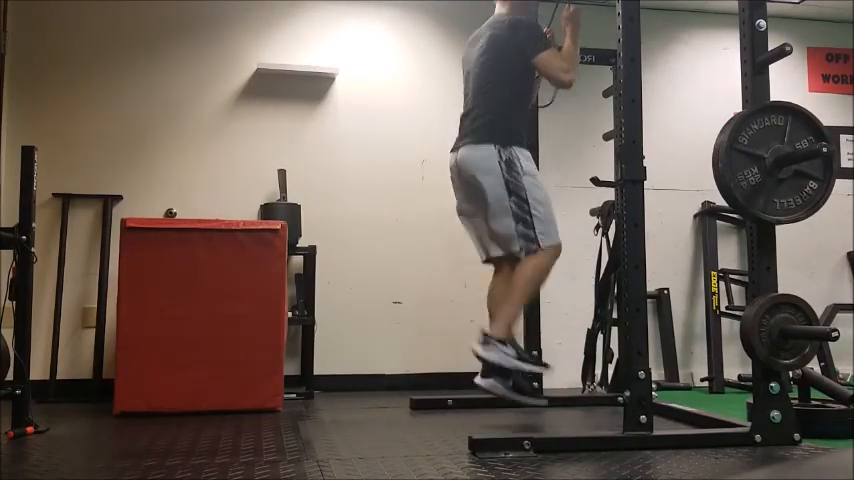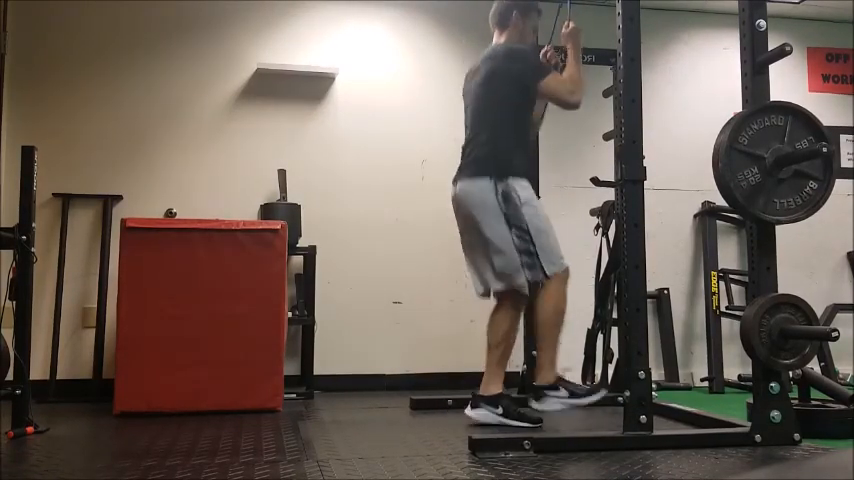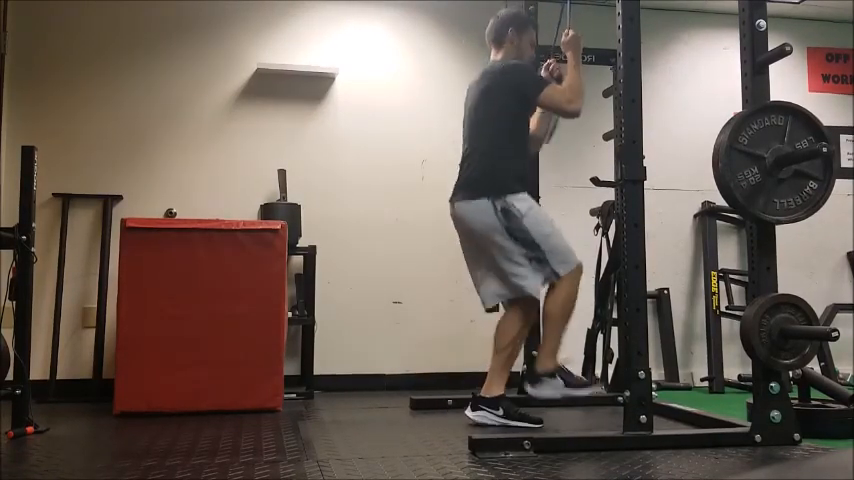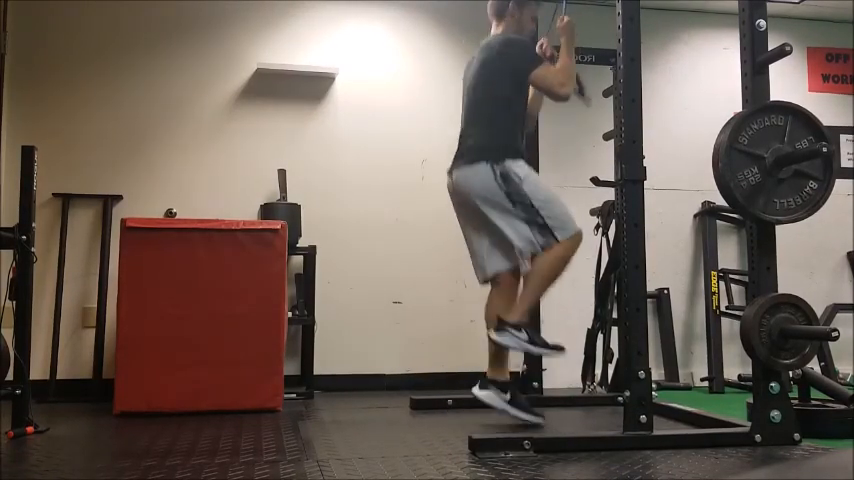
dt=0.1s
person 1, frame 1
left shoulder: (478, 39)
right elbow: (565, 75)
left wrist: (536, 59)
left hip: (467, 153)
right hip: (496, 151)
left knee: (511, 257)
right knee: (544, 247)
left ankle: (496, 364)
right ankle: (499, 341)
person 1, frame 2
left shoulder: (478, 69)
right shoulder: (517, 58)
right elbow: (571, 97)
left wrist: (541, 77)
right wrist: (573, 50)
left hip: (471, 186)
right hip: (498, 184)
left knee: (512, 291)
right knee: (551, 277)
left ankle: (488, 396)
right ankle: (547, 384)
person 1, frame 3
left shoulder: (482, 85)
right shoulder: (514, 73)
left elbow: (529, 141)
right elbow: (572, 105)
left wrist: (545, 89)
right wrist: (573, 57)
left hip: (471, 203)
right hip: (497, 199)
left knee: (522, 299)
right knee: (567, 272)
left ankle: (490, 398)
right ankle: (546, 371)
person 1, frame 4
left shoulder: (483, 57)
right shoulder: (512, 46)
left elbow: (522, 118)
right elbow: (563, 89)
left wrist: (538, 68)
right wrist: (566, 40)
left hip: (467, 173)
right hip: (493, 168)
left knee: (508, 273)
right knee: (565, 236)
left ankle: (496, 380)
right ankle: (512, 322)
